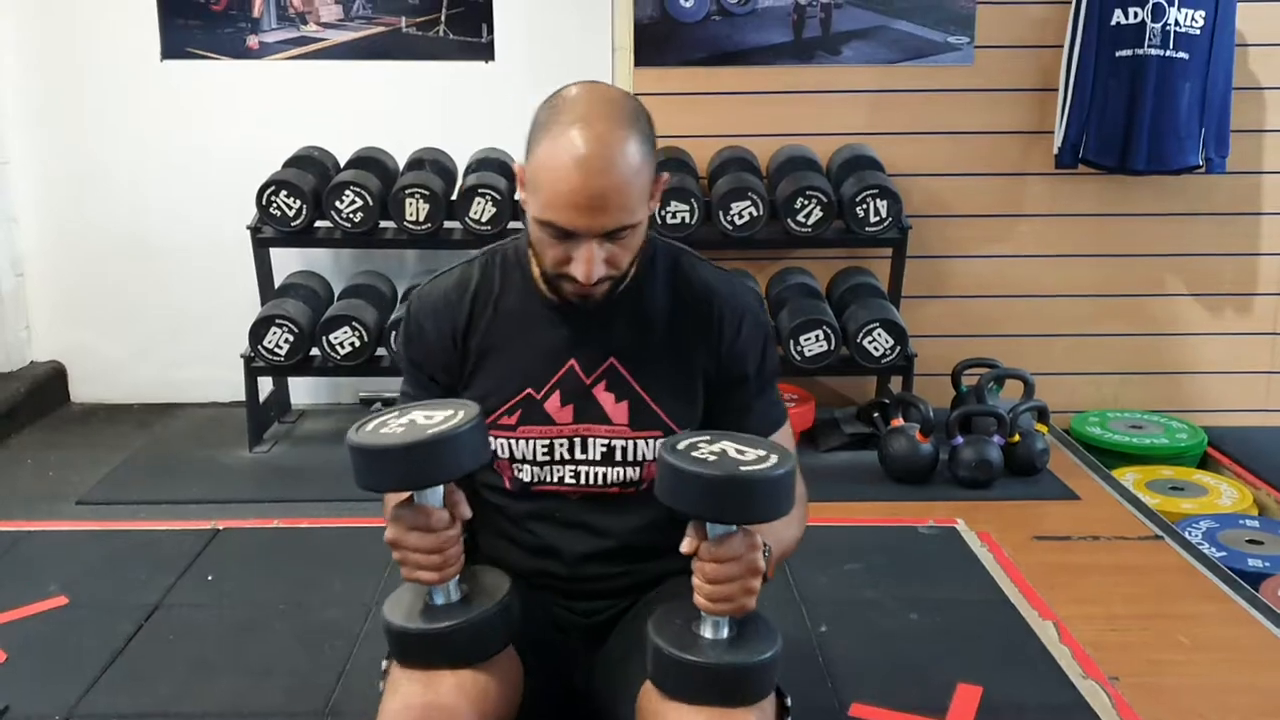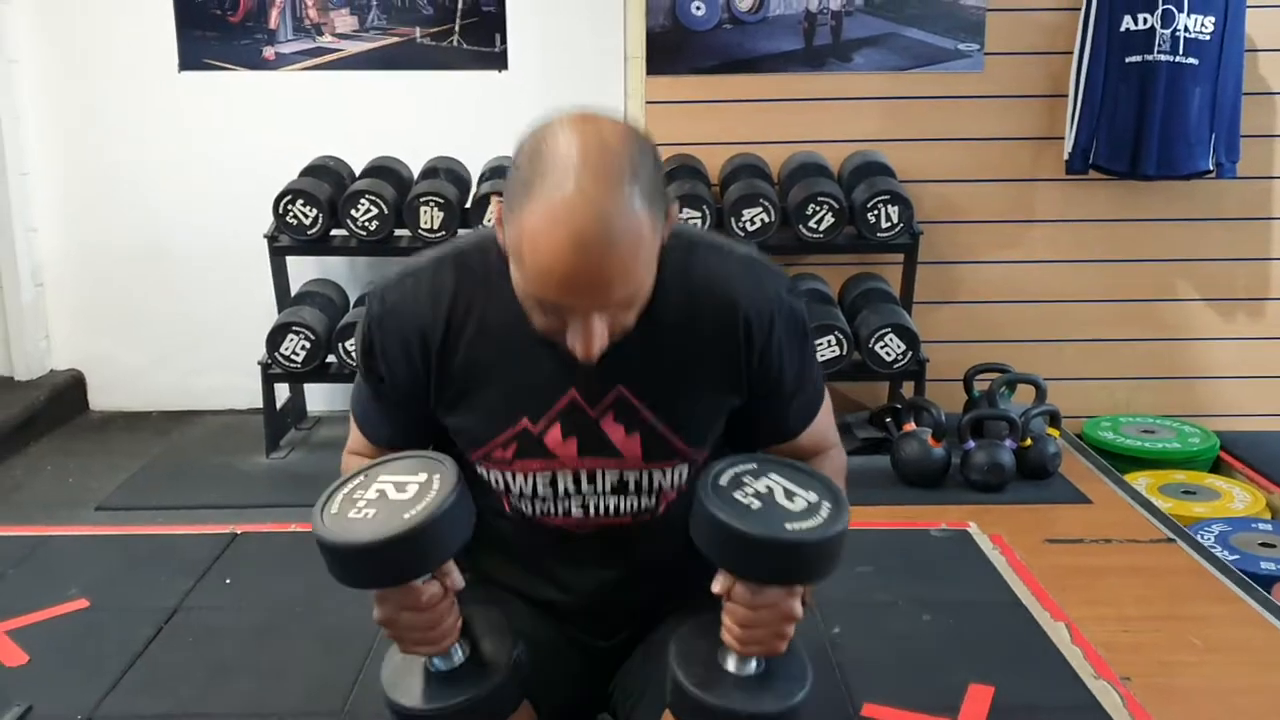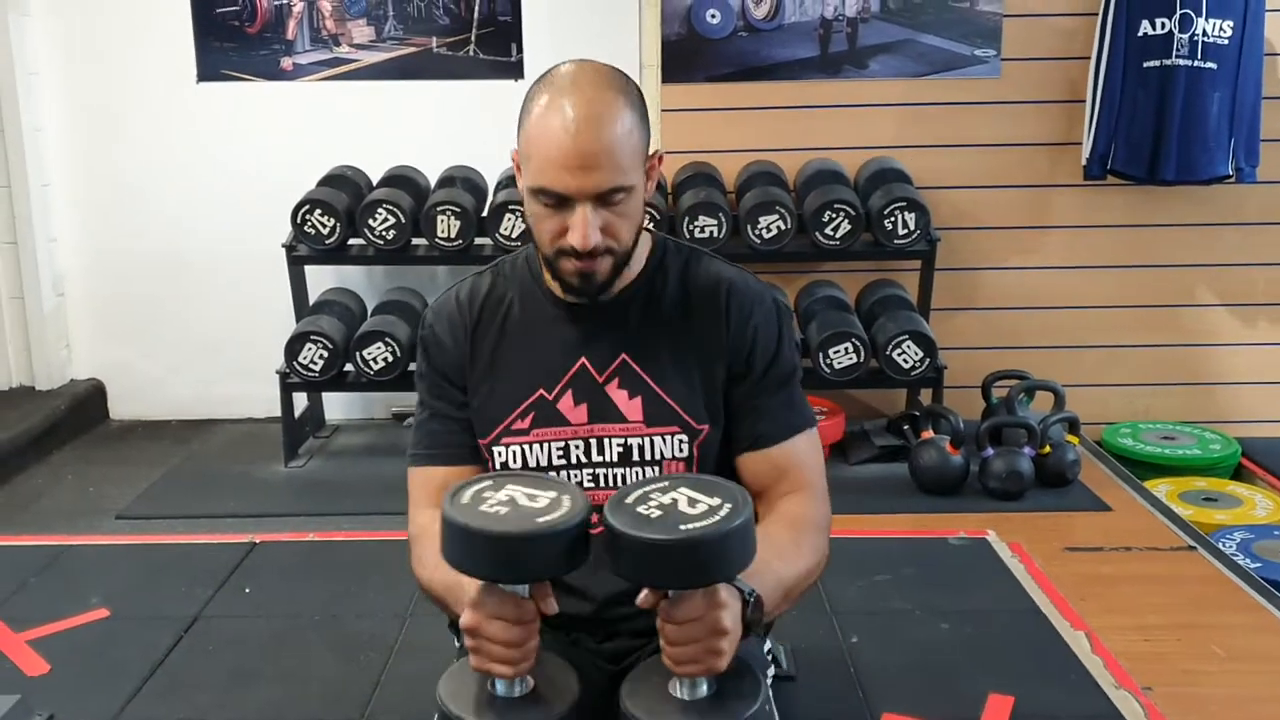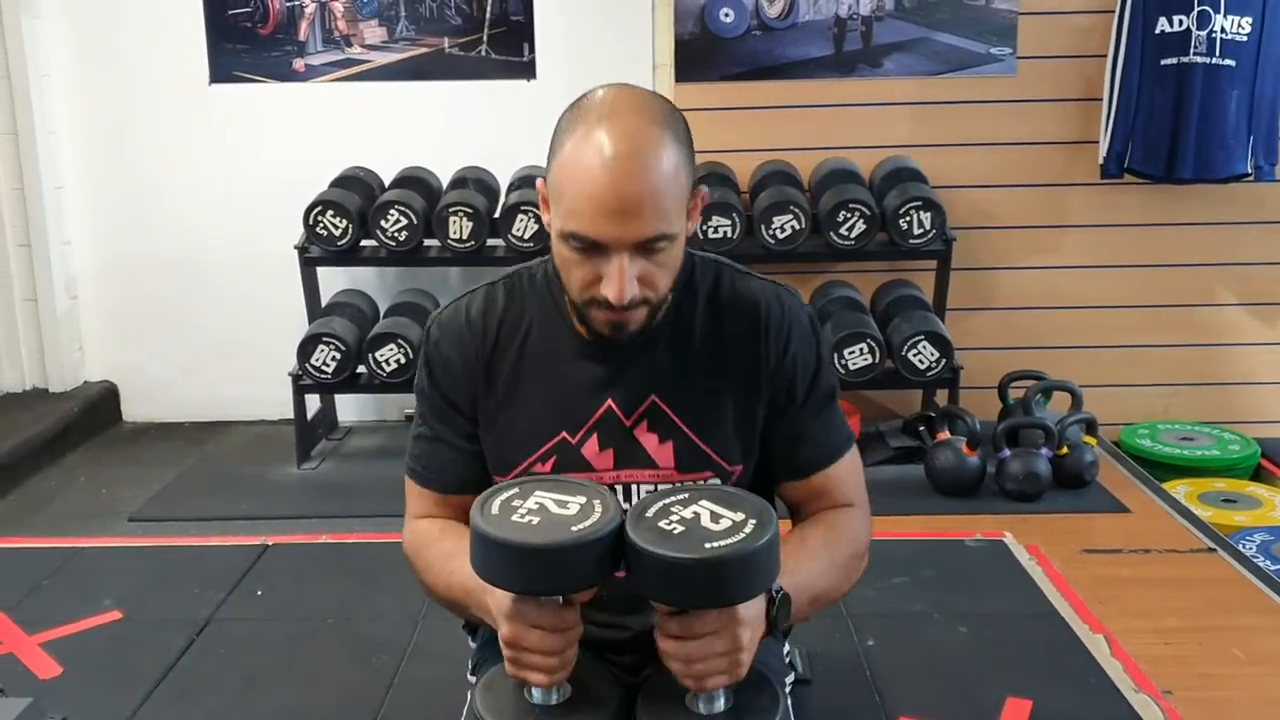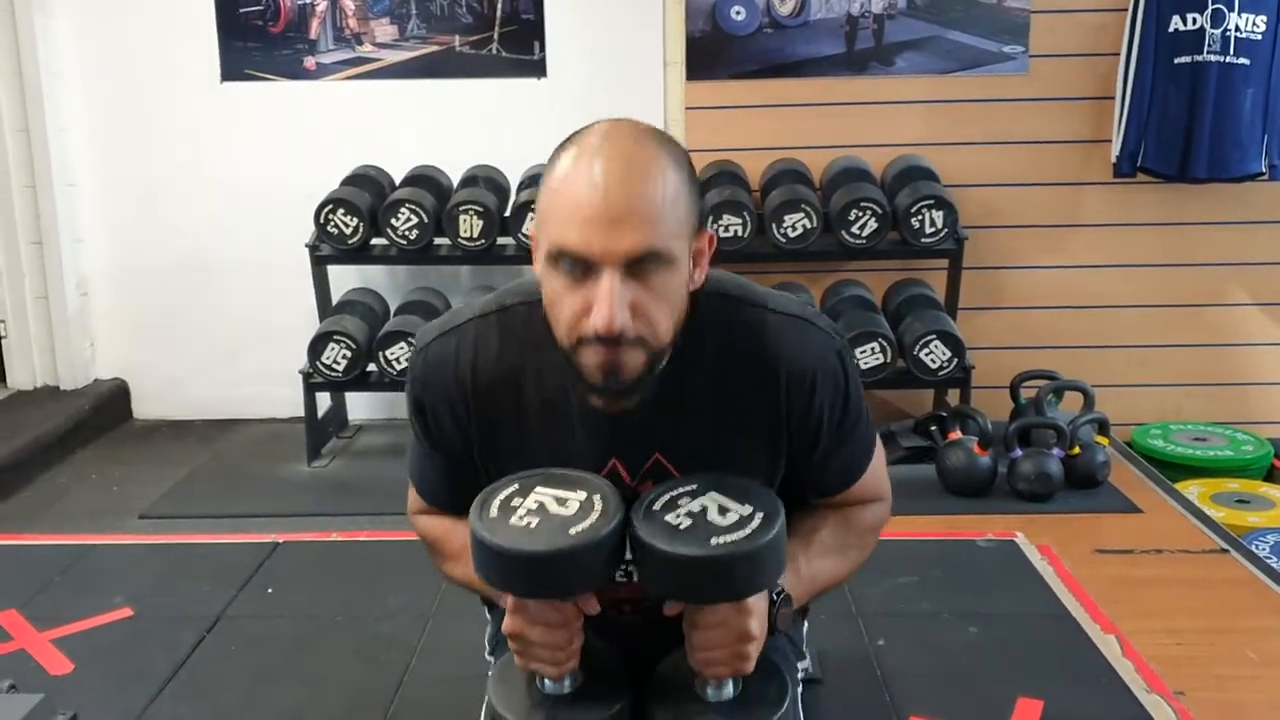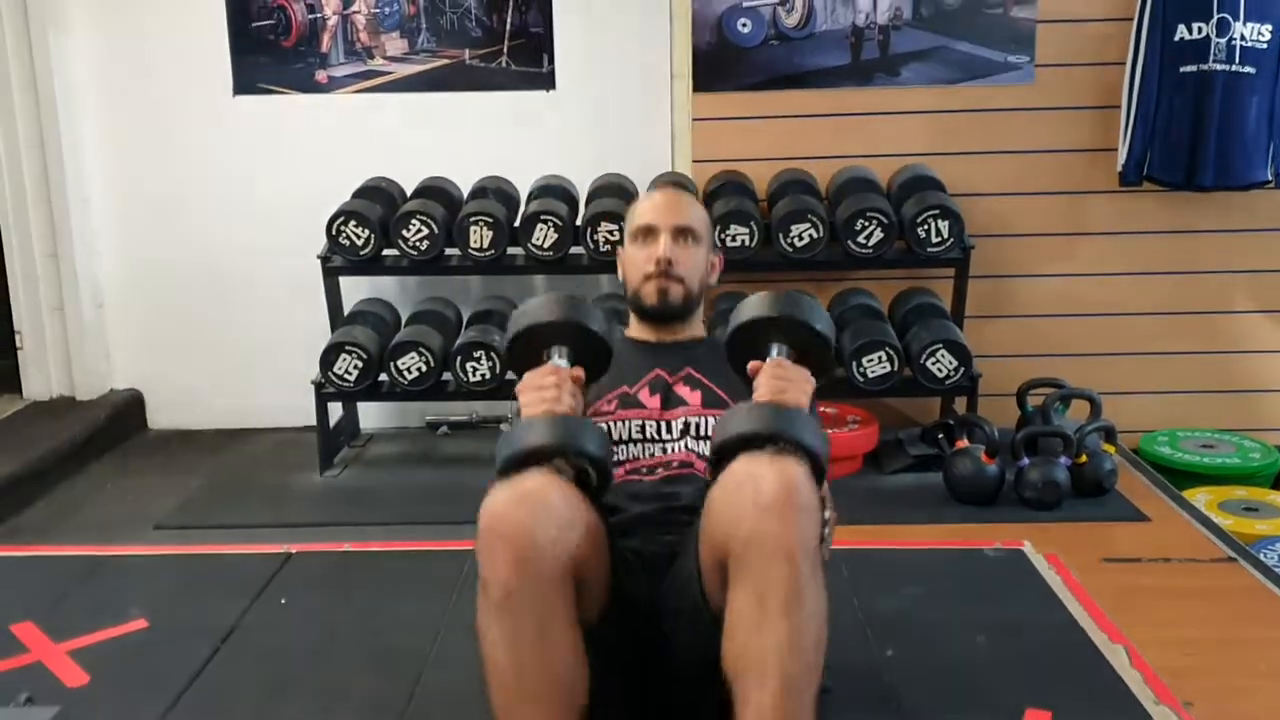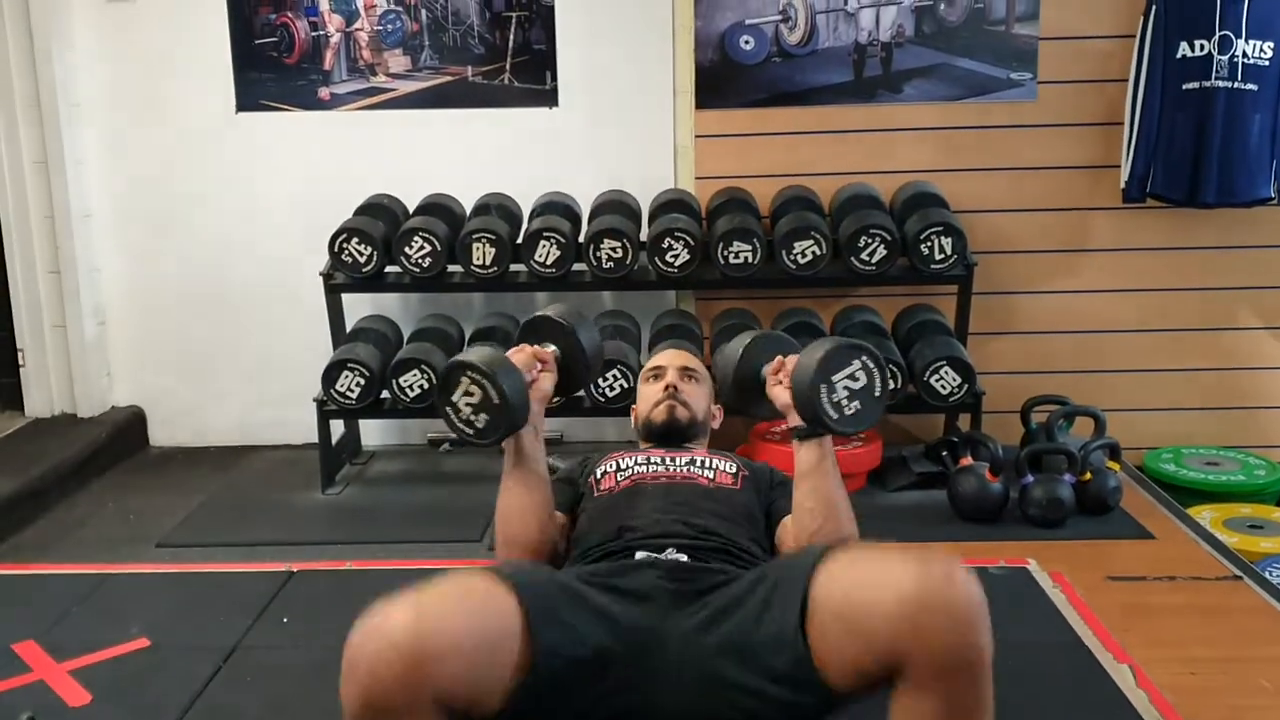
dt=0.7s
person 1, frame 1
left shoulder: (721, 309)
right shoulder: (448, 309)
left wrist: (756, 548)
right wrist: (417, 520)
left hip: (663, 595)
right hip: (505, 593)
person 1, frame 2
left shoulder: (745, 302)
right shoulder: (416, 309)
left elbow: (816, 453)
right elbow: (372, 455)
left hip: (686, 606)
right hip: (509, 606)
person 1, frame 3
left shoulder: (737, 311)
right shoulder: (461, 322)
left elbow: (798, 503)
right elbow: (435, 512)
left wrist: (740, 597)
right wrist: (474, 592)
left hip: (689, 636)
right hip: (526, 639)
person 1, frame 4
left shoulder: (769, 326)
right shoulder: (468, 337)
left elbow: (842, 515)
right elbow: (431, 521)
left wrist: (765, 602)
right wrist: (497, 598)
left hip: (712, 643)
right hip: (542, 647)
person 1, frame 5
left shoulder: (796, 355)
right shoulder: (459, 362)
left elbow: (861, 502)
right elbow: (438, 513)
left wrist: (767, 595)
right wrist: (515, 586)
left hip: (724, 640)
right hip: (555, 639)
person 1, frame 6
left shoulder: (759, 369)
right shoulder: (564, 373)
left elbow: (805, 531)
right elbow: (517, 522)
left hip: (712, 609)
right hip: (598, 605)
left knee: (769, 481)
right knee: (515, 510)
person 1, frame 7
left shoulder: (758, 482)
right shoulder: (586, 476)
left elbow: (826, 568)
right elbow: (521, 560)
left wrist: (809, 427)
right wrist: (529, 419)
left hip: (734, 619)
left knee: (938, 600)
right knee: (395, 647)
